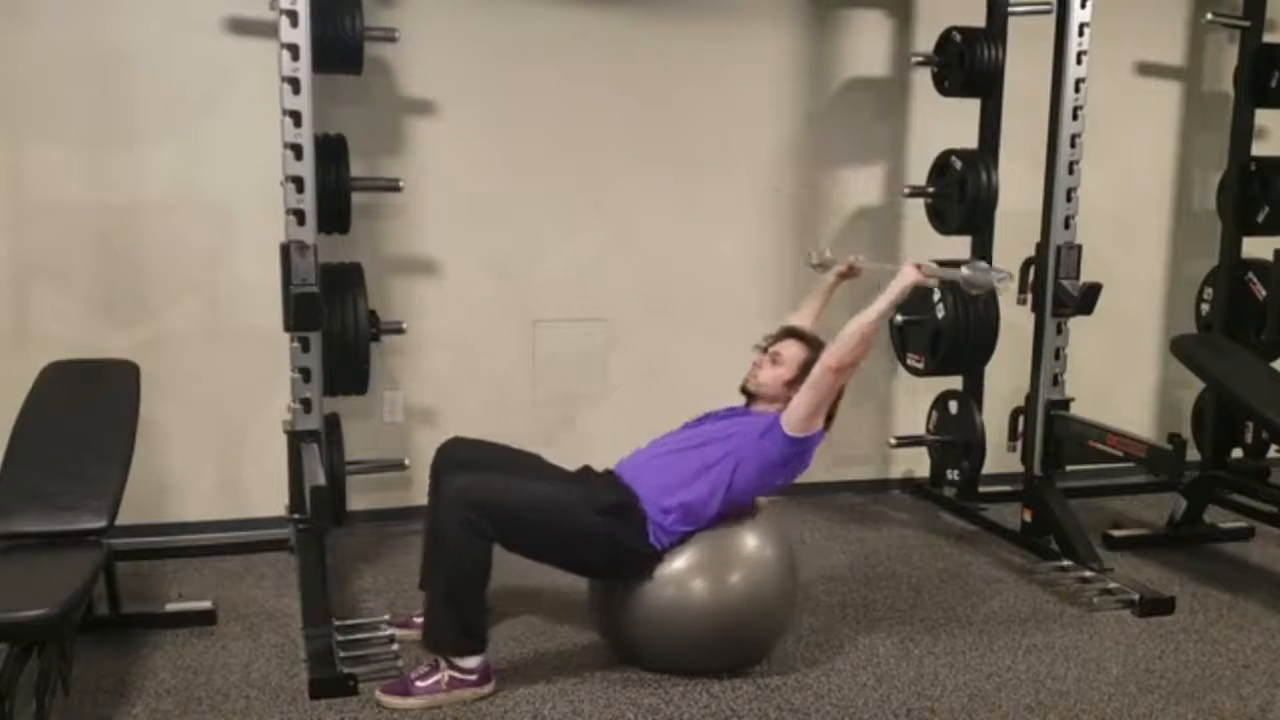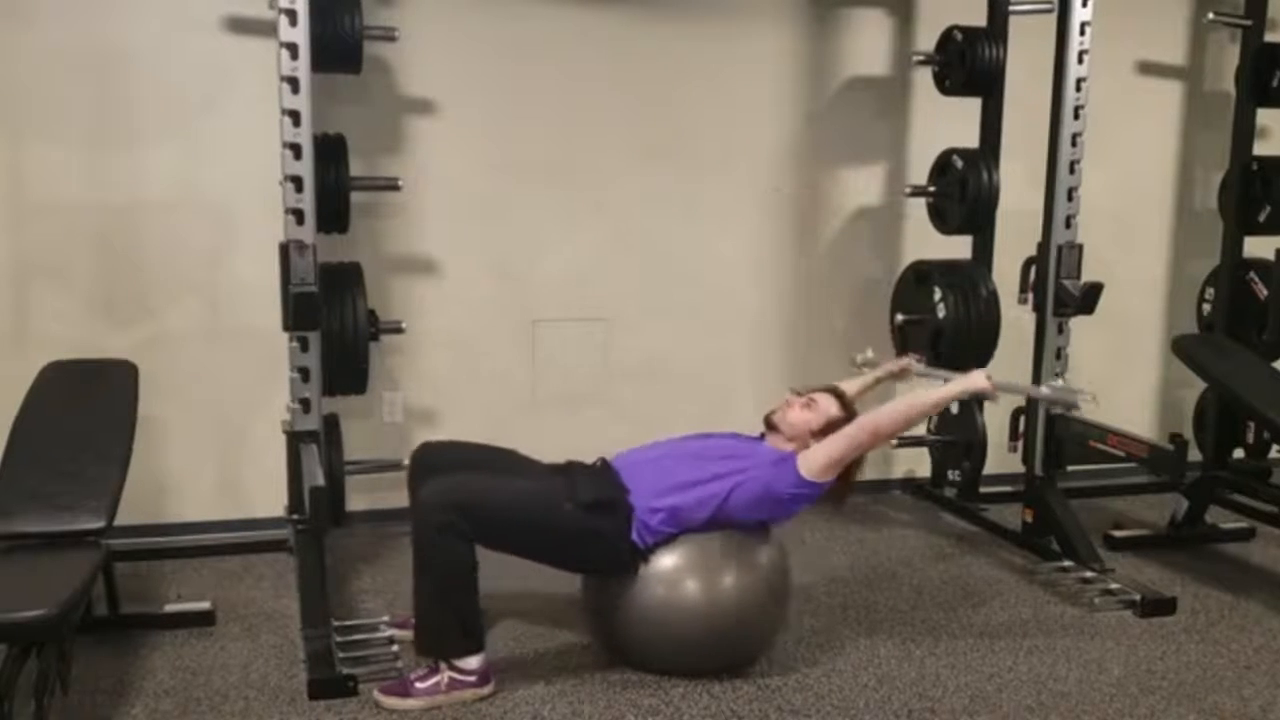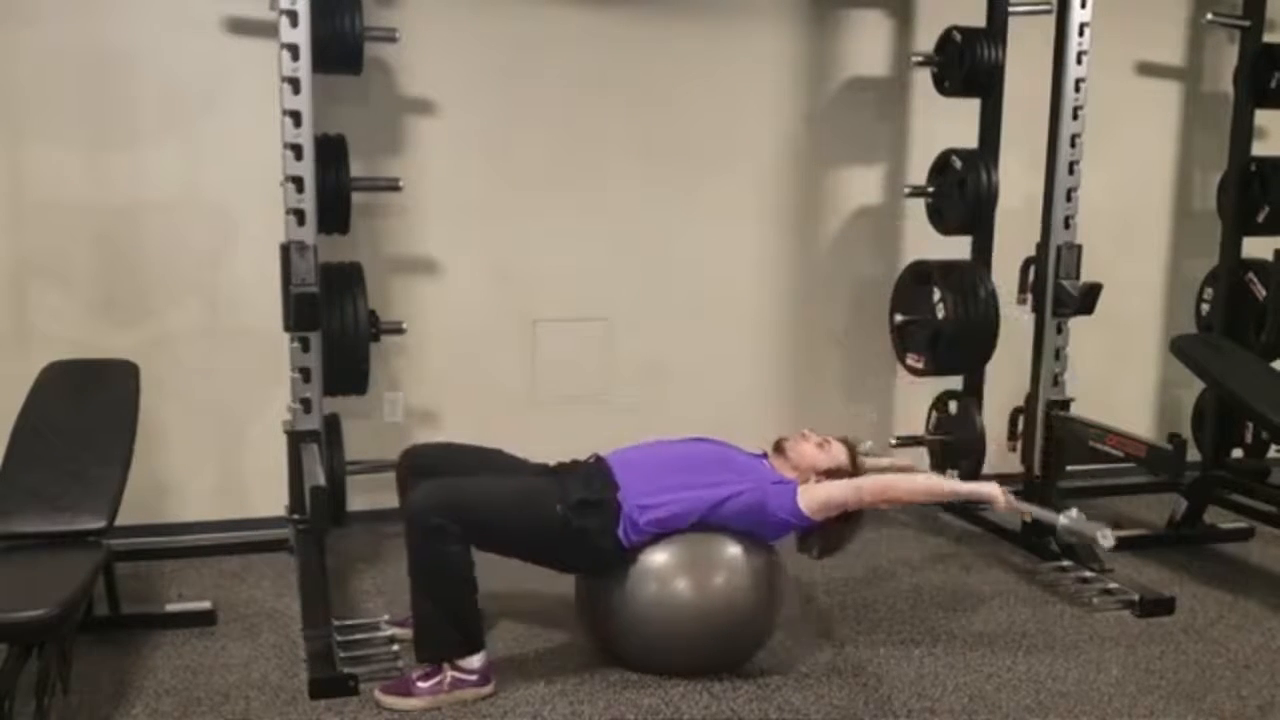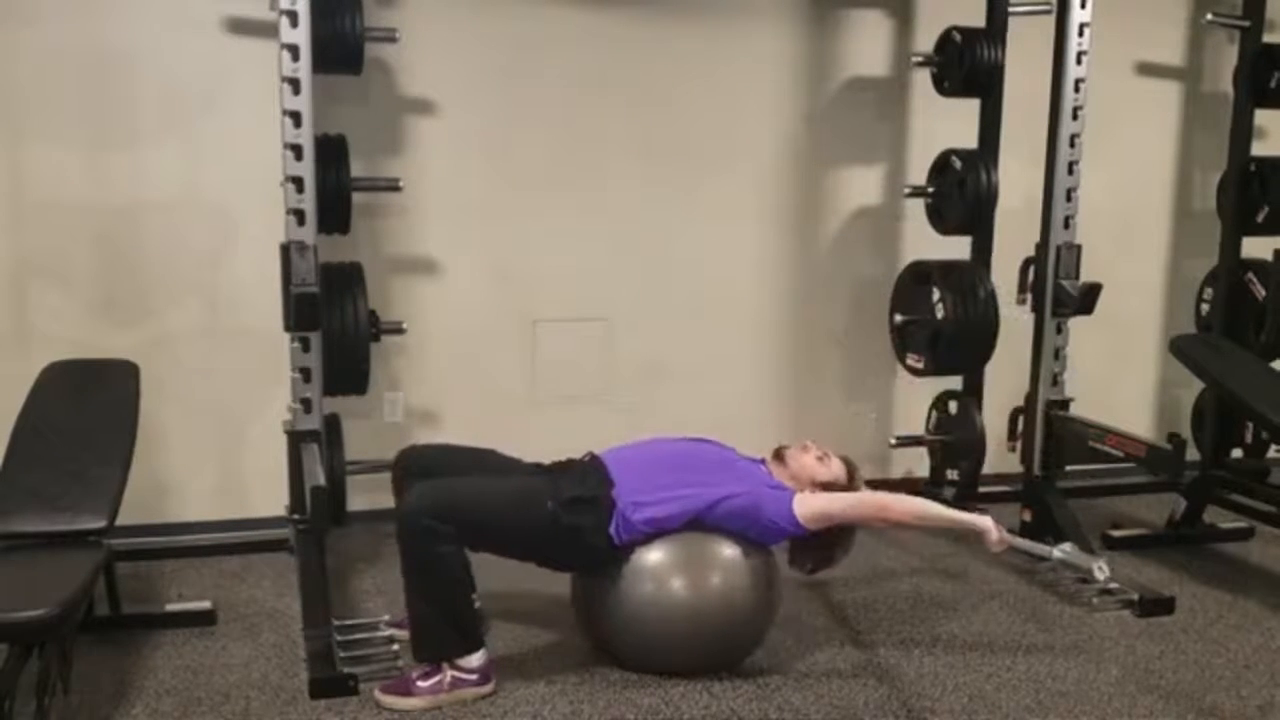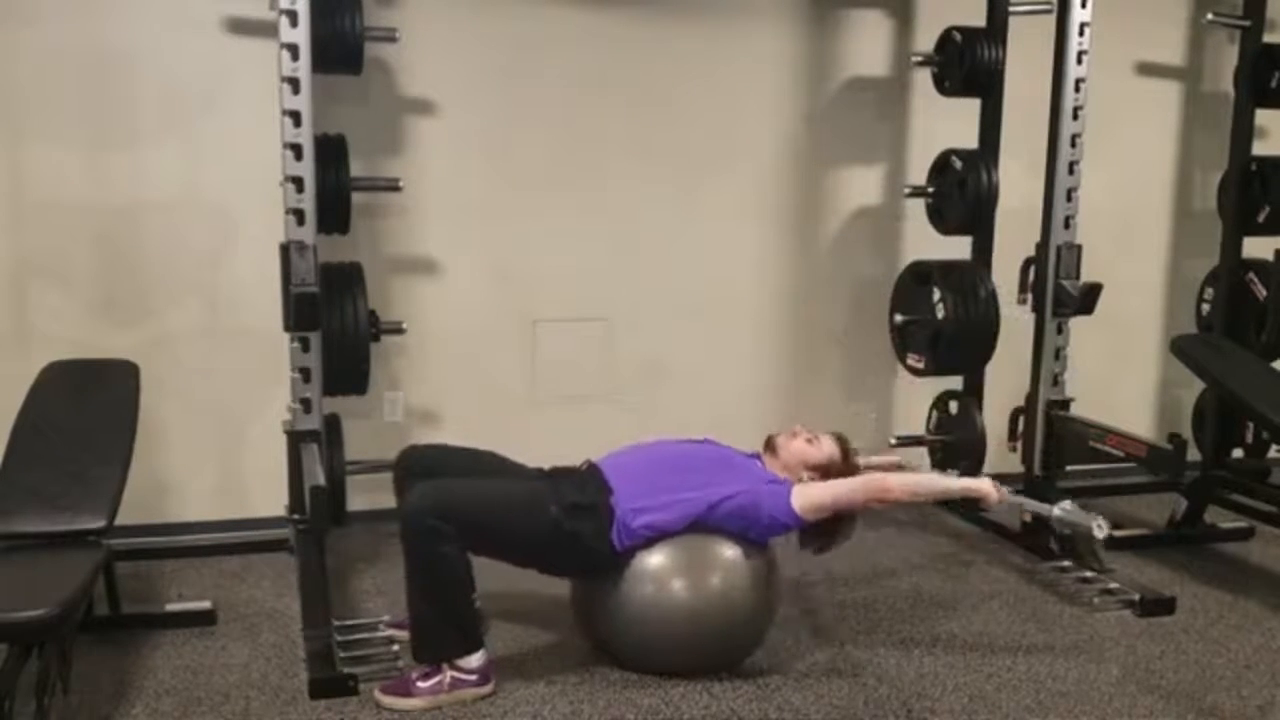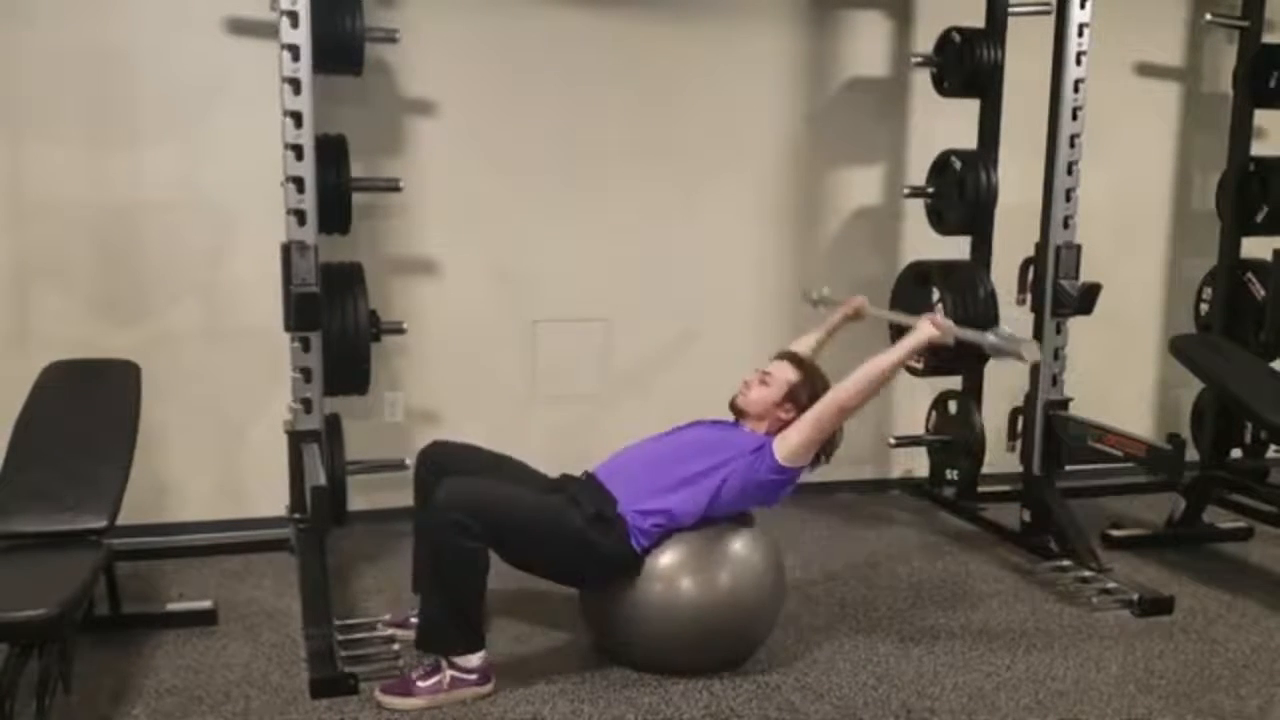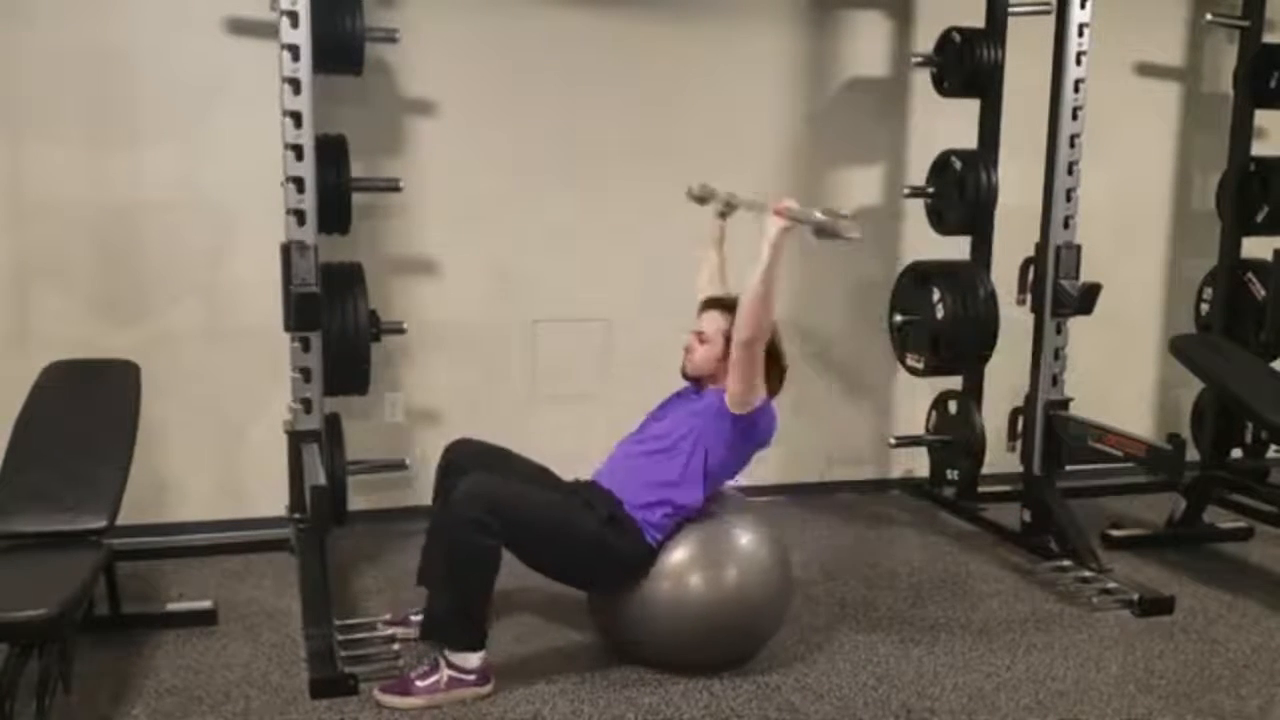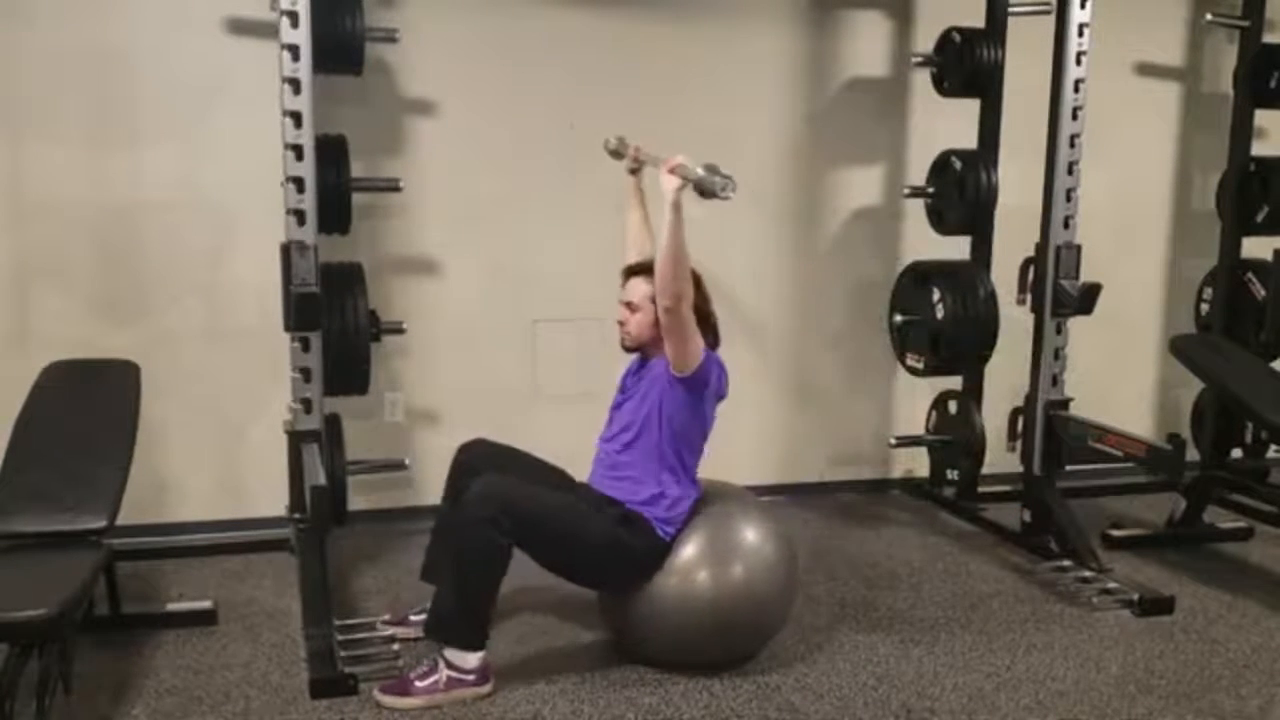
dt=0.4s
person 1, frame 1
left shoulder: (784, 442)
right shoulder: (744, 419)
left elbow: (835, 364)
right elbow: (789, 340)
left wrist: (898, 288)
right wrist: (829, 283)
left hip: (623, 528)
right hip: (601, 492)
left knee: (463, 497)
right knee: (456, 457)
left ankle: (463, 664)
right ankle: (447, 603)
person 1, frame 2
left shoulder: (790, 479)
right shoulder: (756, 449)
left elbow: (872, 428)
right elbow: (824, 397)
left wrist: (961, 386)
right wrist: (880, 373)
left hip: (604, 521)
right hip: (589, 483)
left knee: (440, 501)
right knee: (432, 461)
left ankle: (461, 665)
right ankle: (442, 610)
person 1, frame 3
left shoulder: (785, 501)
right shoulder: (760, 469)
left elbow: (879, 490)
left wrist: (978, 488)
right wrist: (884, 456)
left hip: (591, 521)
right hip: (582, 481)
left knee: (432, 507)
right knee: (422, 464)
left ankle: (460, 664)
right ankle: (446, 609)
person 1, frame 4
left shoulder: (778, 509)
right shoulder: (756, 475)
left elbow: (876, 507)
left wrist: (973, 521)
left hip: (584, 517)
right hip: (576, 480)
left knee: (423, 508)
right knee: (417, 465)
left ankle: (460, 663)
right ankle: (448, 609)
person 1, frame 5
left shoulder: (777, 501)
right shoulder: (753, 470)
left elbow: (874, 488)
left wrist: (968, 483)
left hip: (585, 524)
right hip: (574, 487)
left knee: (427, 508)
right knee: (418, 466)
left ankle: (459, 664)
right ankle: (446, 616)
person 1, frame 6
left shoulder: (772, 461)
right shoulder: (738, 433)
left elbow: (837, 403)
right elbow: (789, 368)
left wrist: (913, 341)
right wrist: (834, 321)
left hip: (604, 537)
right hip: (583, 500)
left knee: (456, 503)
right knee: (441, 462)
left ankle: (461, 662)
right ankle: (441, 614)
person 1, frame 7
left shoulder: (742, 413)
right shoulder: (701, 392)
left elbow: (750, 338)
right elbow: (712, 308)
left wrist: (773, 244)
right wrist: (719, 228)
left hip: (617, 540)
right hip: (591, 503)
left knee: (476, 496)
right knee: (467, 457)
left ankle: (463, 664)
right ankle: (443, 610)
person 1, frame 8
left shoulder: (691, 371)
right shoulder: (650, 359)
left elbow: (676, 298)
right elbow: (641, 261)
left wrist: (675, 201)
right wrist: (634, 183)
left hip: (632, 539)
right hip: (602, 507)
left knee: (489, 498)
right knee: (479, 459)
left ankle: (462, 663)
right ankle: (446, 606)
